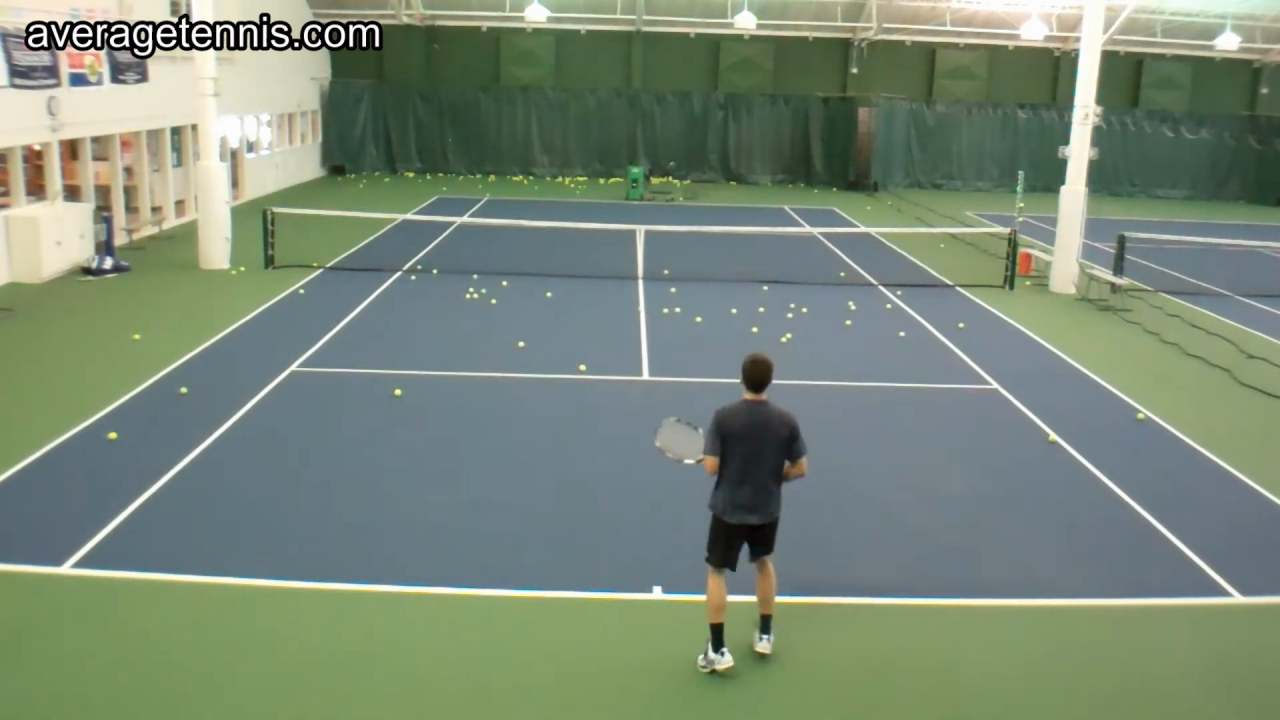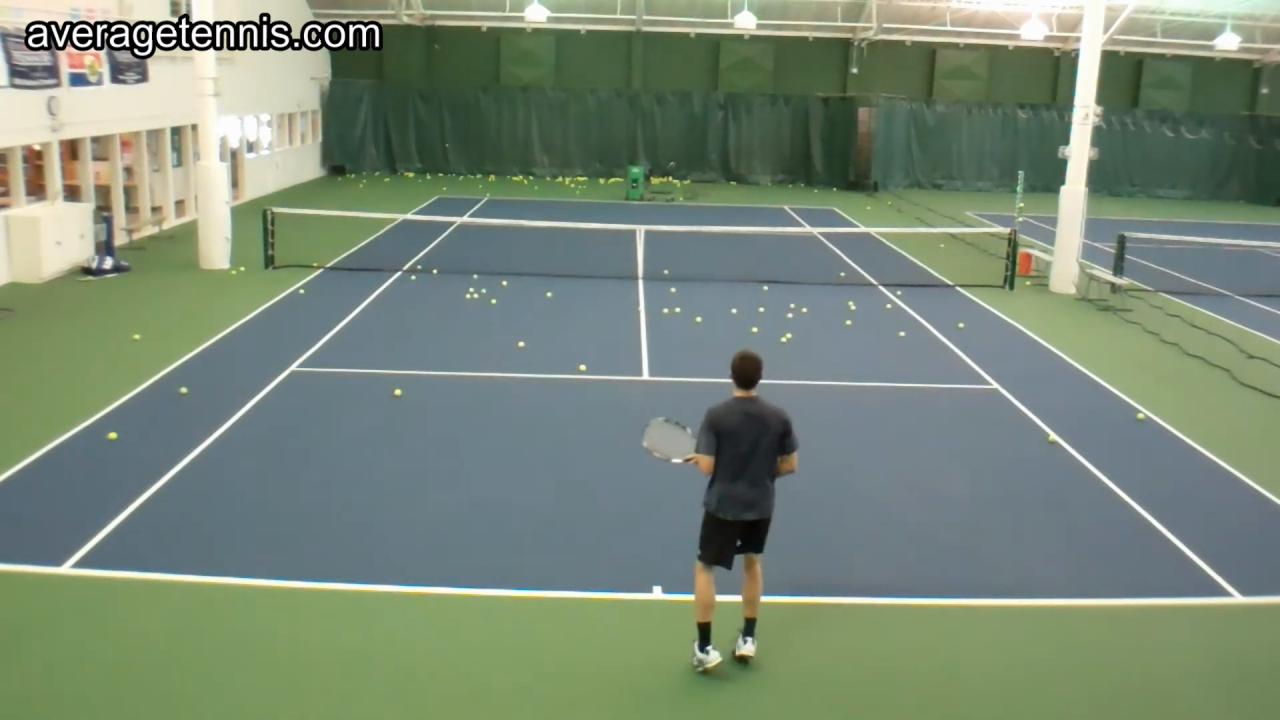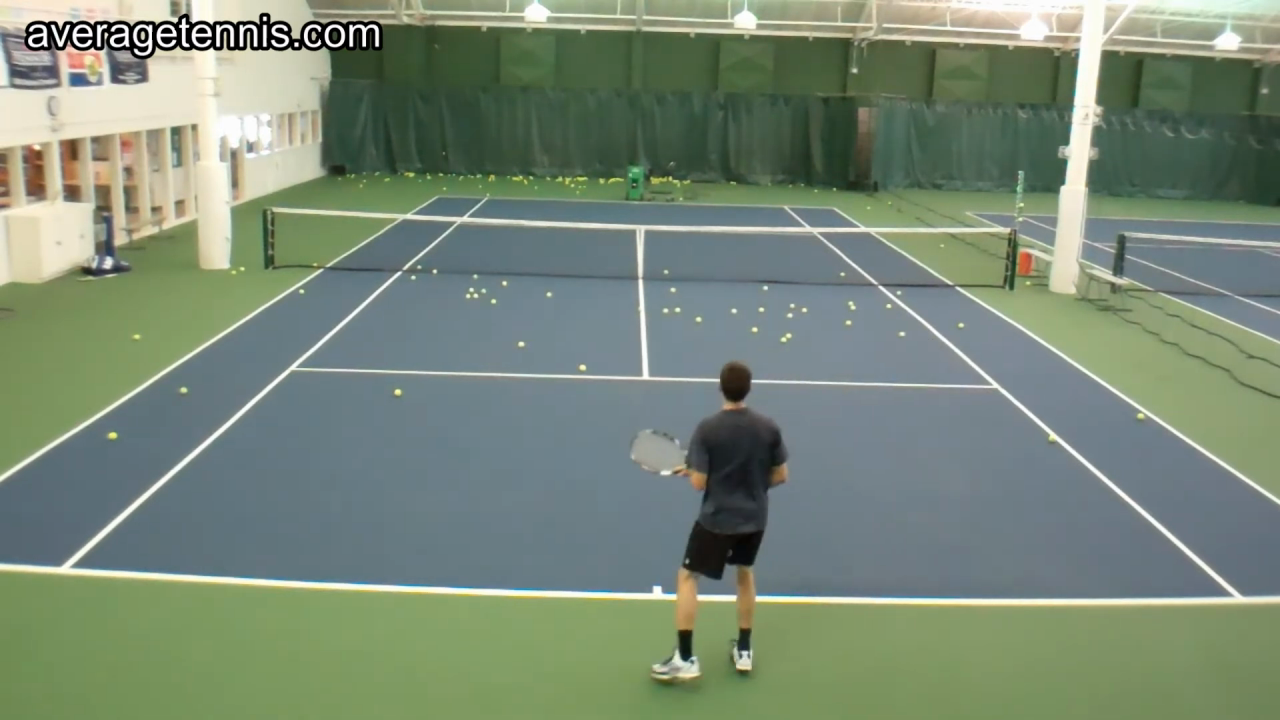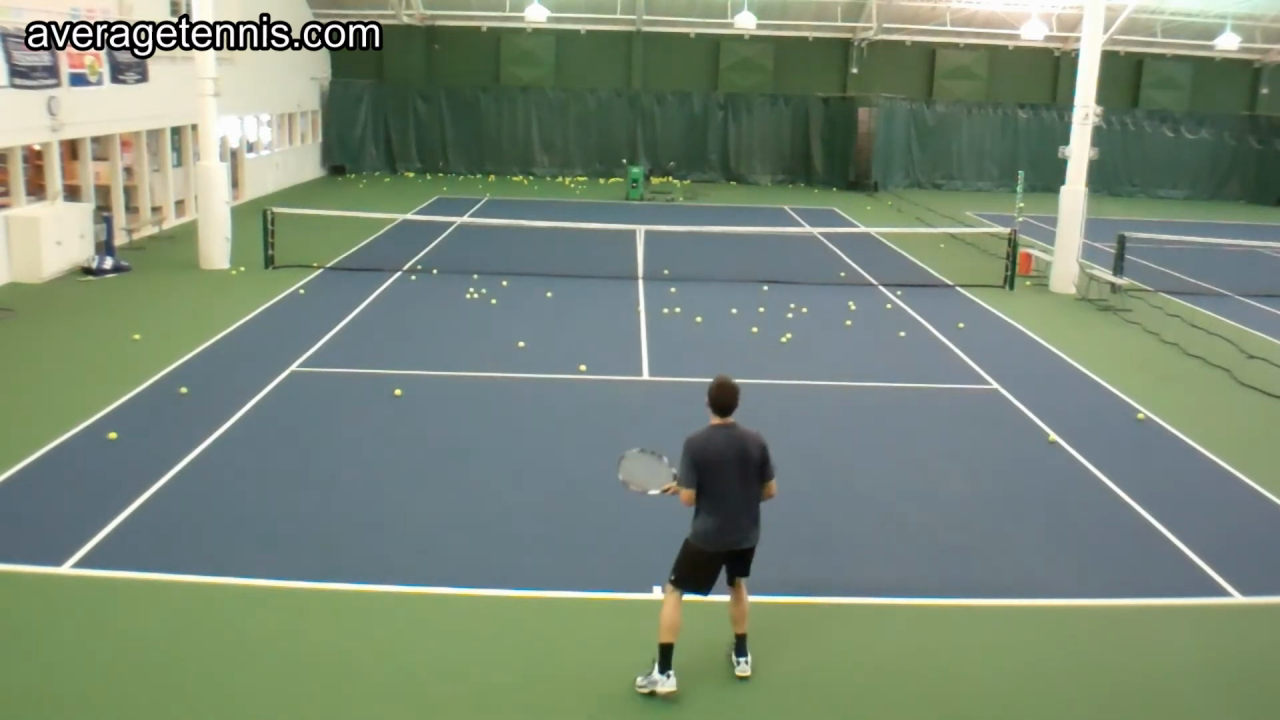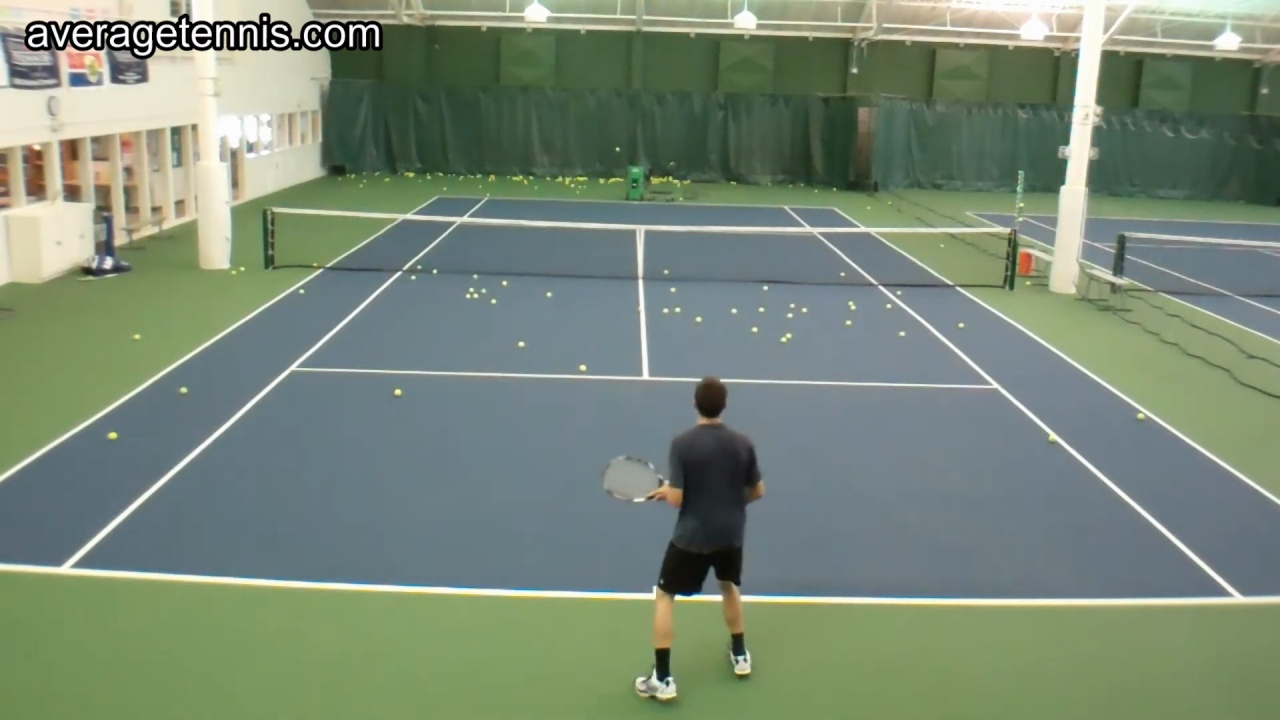
dt=0.1s
person 1, frame 1
left shoulder: (724, 416)
right shoulder: (786, 421)
left elbow: (711, 467)
right elbow: (799, 469)
left wrist: (714, 459)
left hip: (729, 508)
right hip: (767, 509)
left knee: (715, 572)
right knee: (763, 563)
left ankle: (718, 650)
right ankle: (765, 636)
person 1, frame 2
left shoulder: (716, 415)
right shoulder: (779, 417)
left elbow: (706, 467)
right elbow: (790, 465)
left wrist: (701, 457)
left hip: (724, 506)
right hip: (762, 505)
left knee: (703, 570)
right knee: (752, 565)
left ankle: (707, 648)
right ankle: (747, 638)
person 1, frame 3
left shoulder: (707, 429)
right shoulder: (768, 427)
left elbow: (699, 483)
right elbow: (780, 476)
left wrist: (689, 470)
left hip: (717, 518)
right hip: (755, 517)
left knee: (687, 577)
right knee: (745, 575)
left ankle: (685, 658)
right ankle: (743, 650)
person 1, frame 4
left shoulder: (695, 444)
right shoulder: (756, 442)
left elbow: (689, 499)
right elbow: (769, 491)
left wrist: (679, 488)
left hip: (707, 535)
right hip: (745, 534)
left knee: (672, 593)
right knee: (737, 585)
left ankle: (663, 673)
right ankle: (742, 656)
person 1, frame 5
left shoulder: (682, 443)
right shoulder: (743, 443)
left elbow: (677, 500)
right elbow: (757, 492)
left wrist: (665, 491)
left hip: (692, 536)
right hip: (731, 534)
left knee: (664, 596)
right knee: (728, 585)
left ankle: (662, 678)
right ankle: (740, 655)
